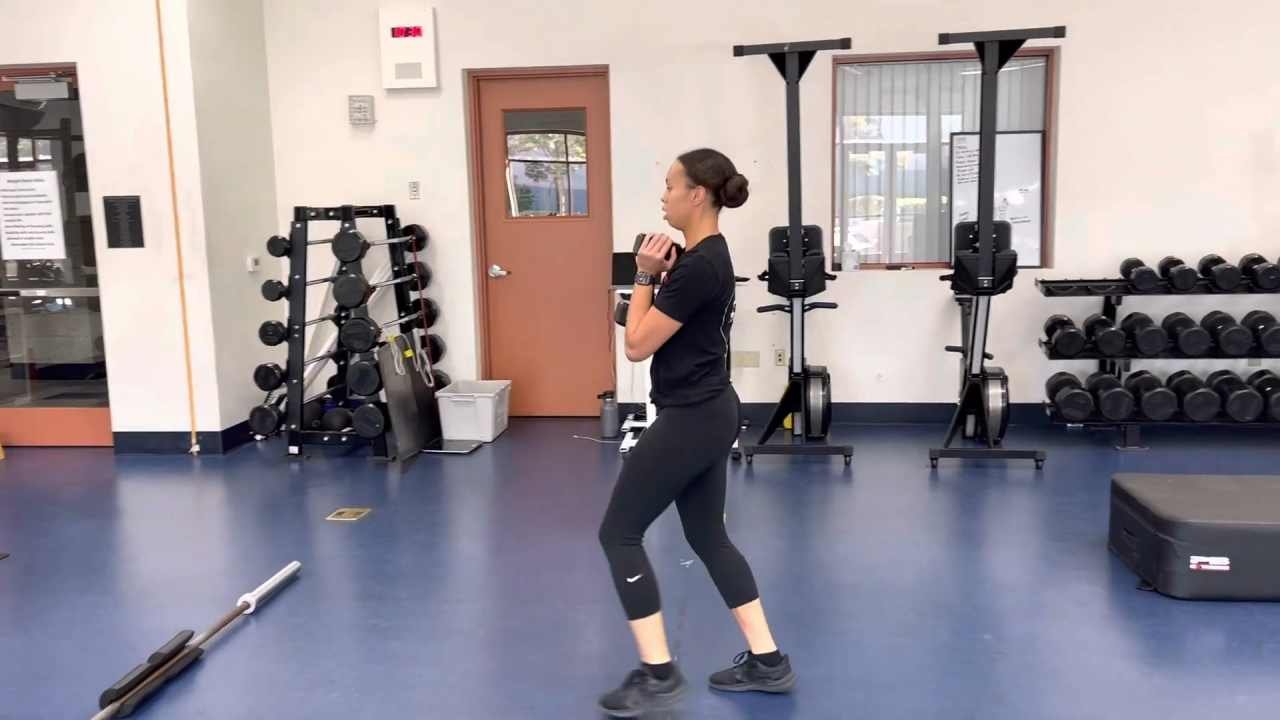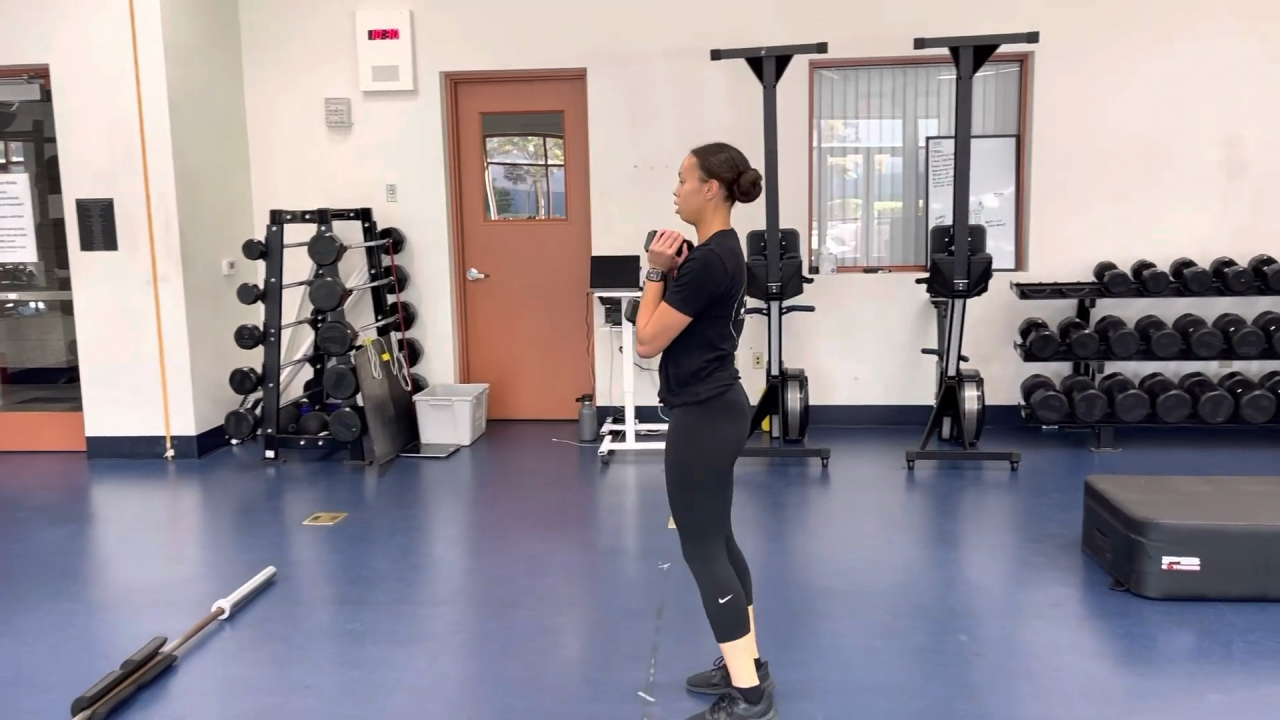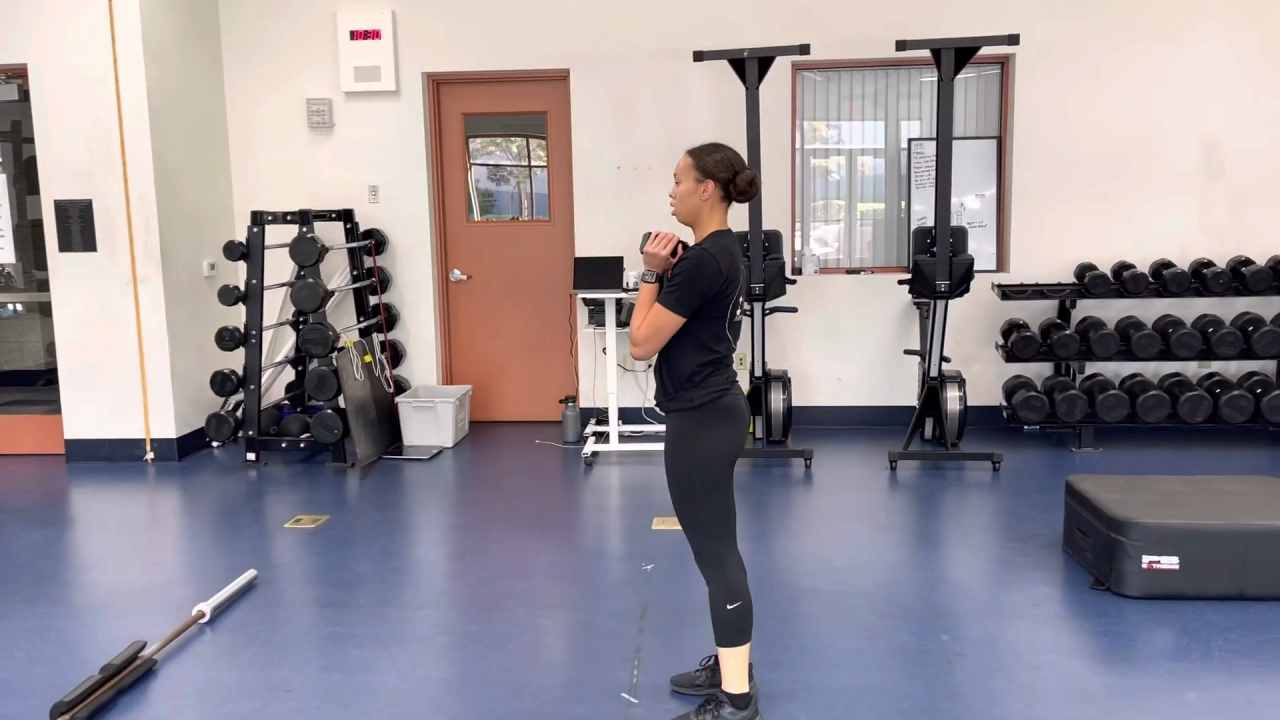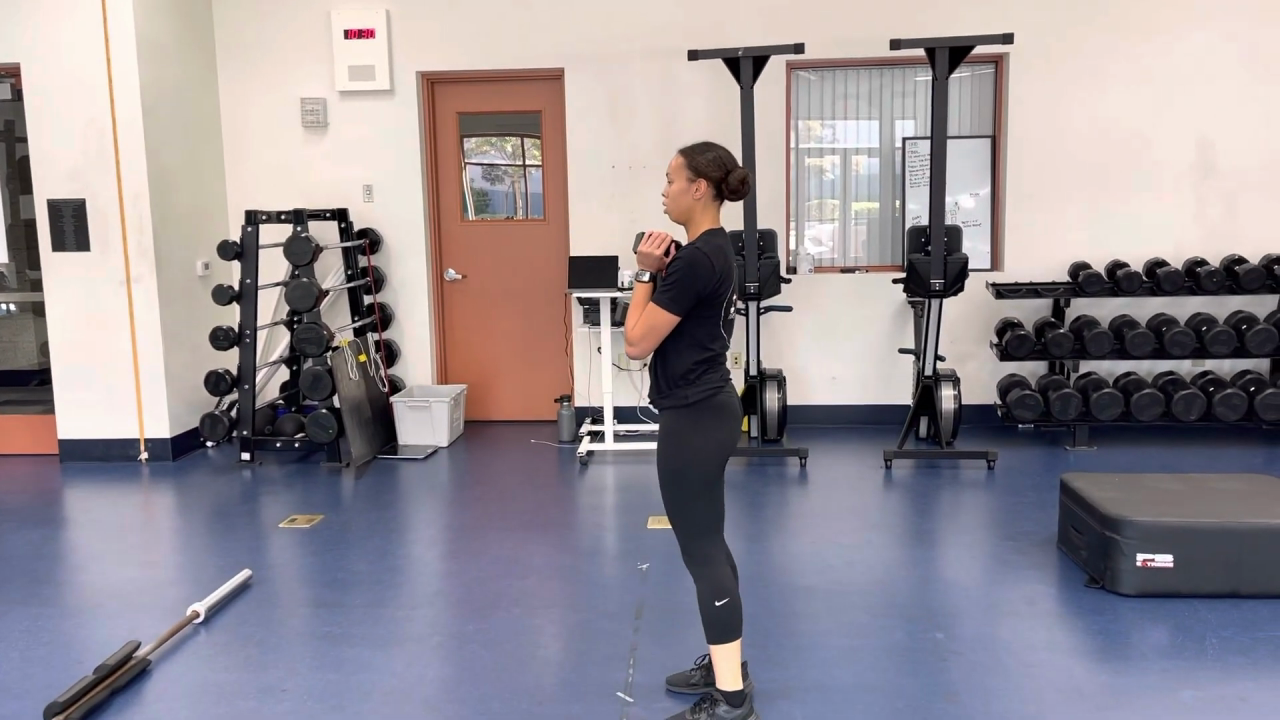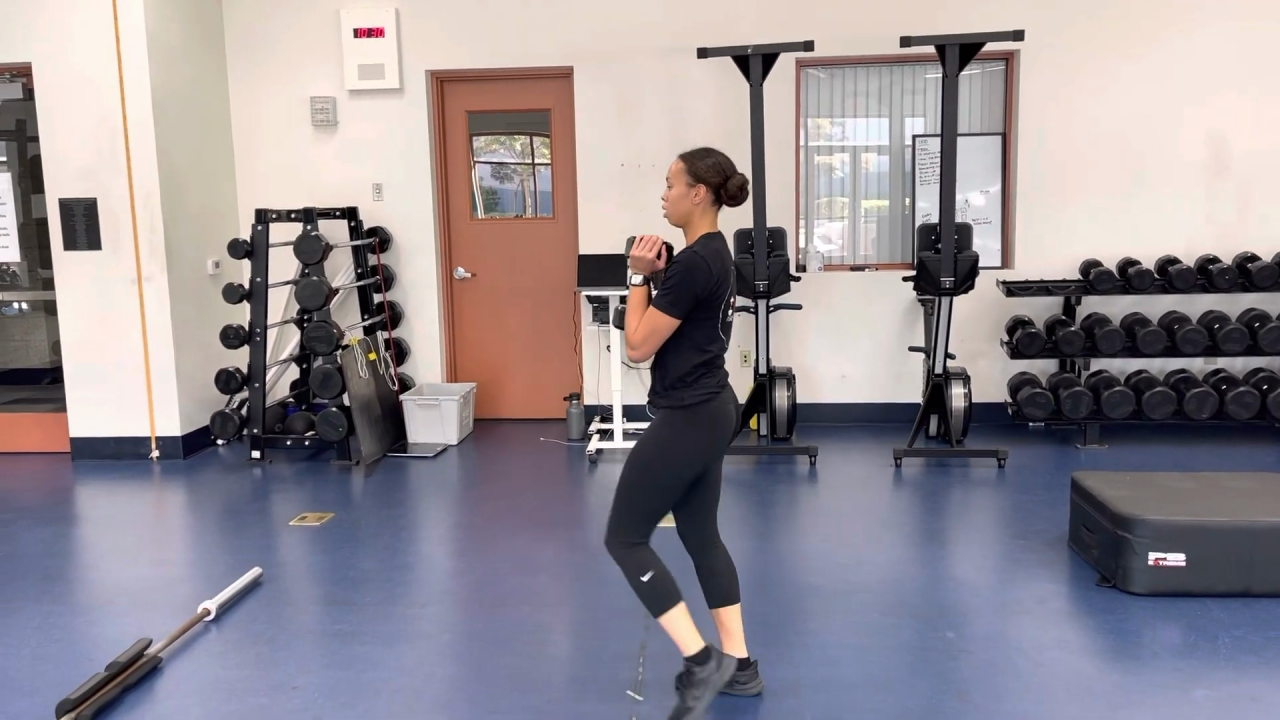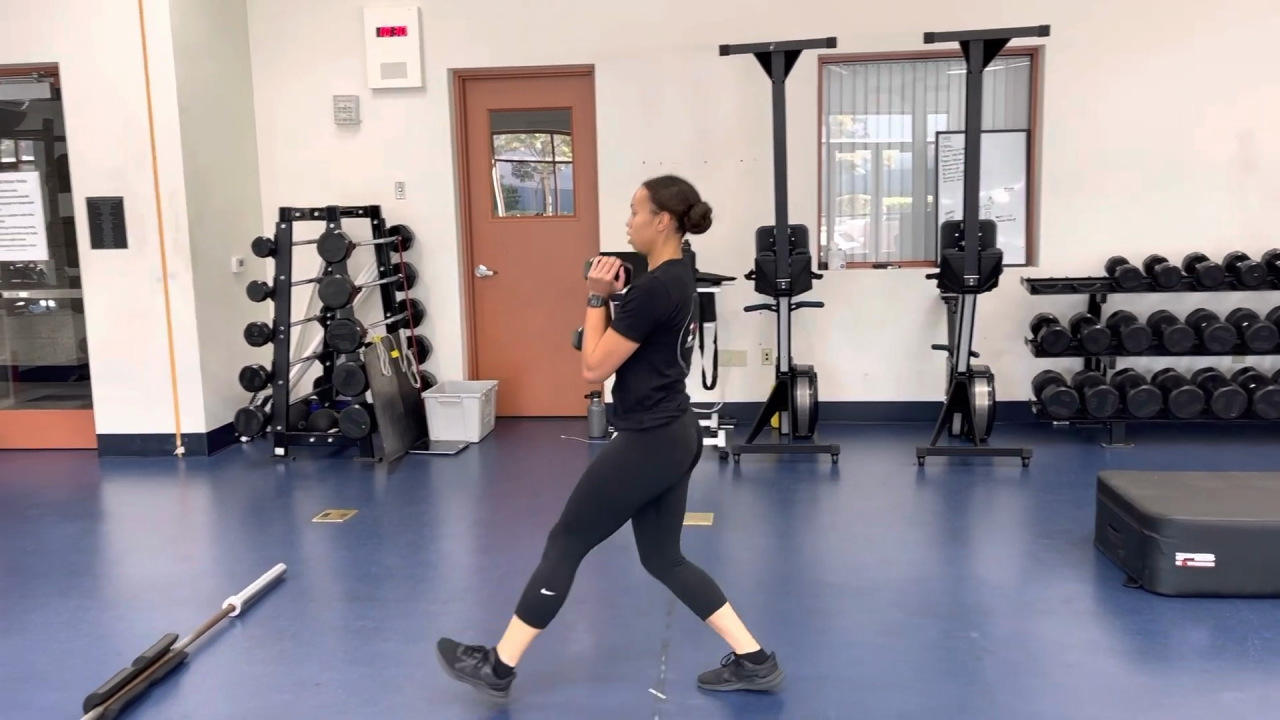
dt=0.4s
person 1, frame 1
left shoulder: (697, 265)
right shoulder: (707, 256)
left elbow: (637, 346)
right elbow: (669, 326)
left wrist: (645, 276)
right wrist: (661, 275)
left hip: (689, 419)
right hip: (713, 412)
left knee: (619, 533)
right knee: (708, 539)
left ankle: (658, 673)
right ankle: (767, 661)
person 1, frame 2
left shoulder: (708, 259)
right shoulder: (720, 251)
left elbow: (648, 340)
right elbow: (679, 323)
left wrist: (656, 271)
right wrist: (671, 270)
left hip: (702, 417)
right hip: (719, 408)
left knee: (701, 552)
right knee: (716, 540)
right ankle: (749, 666)
person 1, frame 3
left shoulder: (702, 260)
right shoulder: (721, 251)
left elbow: (642, 343)
left wrist: (651, 274)
right wrist: (668, 272)
left hip: (701, 421)
right hip: (715, 410)
left knee: (715, 554)
right knee: (716, 547)
right ankle: (731, 669)
person 1, frame 4
left shoulder: (696, 259)
right shoulder: (713, 250)
left elbow: (638, 342)
left wrist: (645, 273)
right wrist: (661, 272)
left hip: (693, 419)
right hip: (709, 409)
left knee: (701, 553)
right knee: (709, 543)
right ankle: (726, 667)
person 1, frame 5
left shoulder: (694, 262)
right shoulder: (712, 253)
left elbow: (639, 346)
left wrist: (639, 276)
right wrist: (657, 275)
left hip: (687, 418)
right hip: (709, 410)
left knee: (624, 538)
right knee: (700, 536)
left ankle: (702, 661)
right ankle: (737, 662)
person 1, frame 6
left shoulder: (654, 287)
right shoulder: (678, 278)
left elbow: (596, 367)
left wrist: (595, 299)
right wrist: (613, 296)
left hip: (648, 442)
right hip: (675, 435)
left knee: (565, 544)
right knee: (663, 557)
left ankle: (500, 666)
right ankle: (752, 660)
